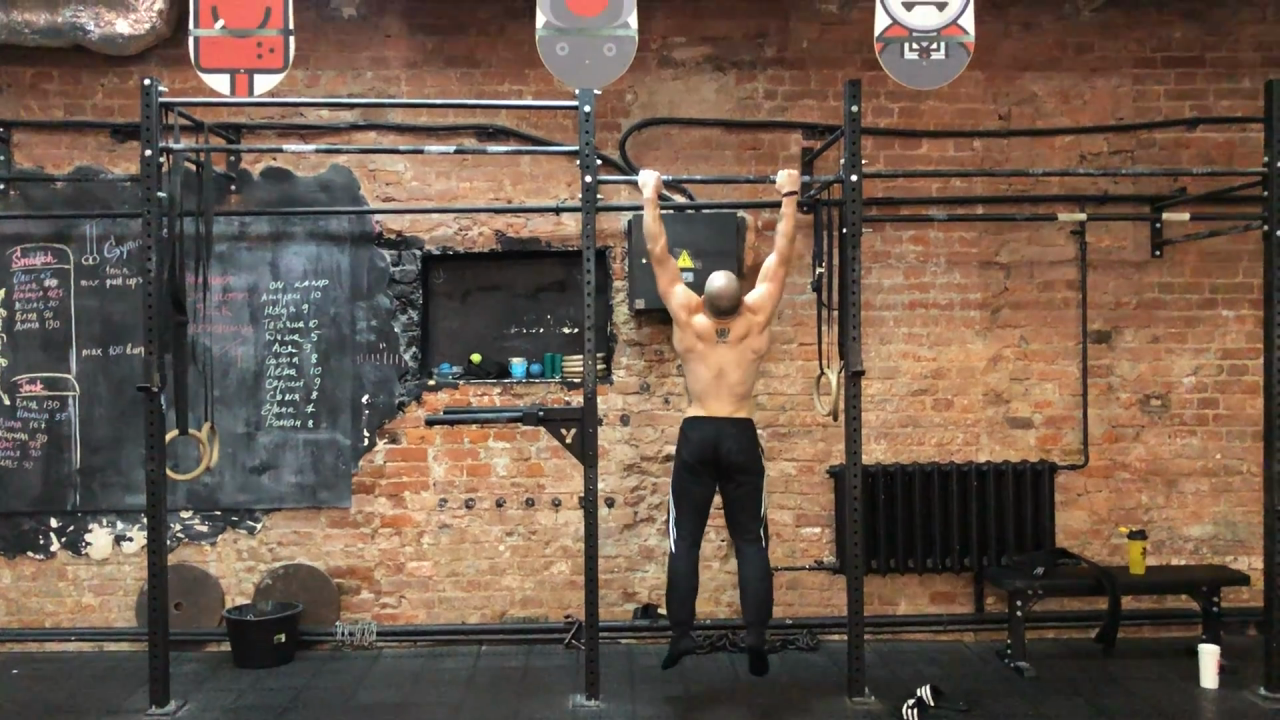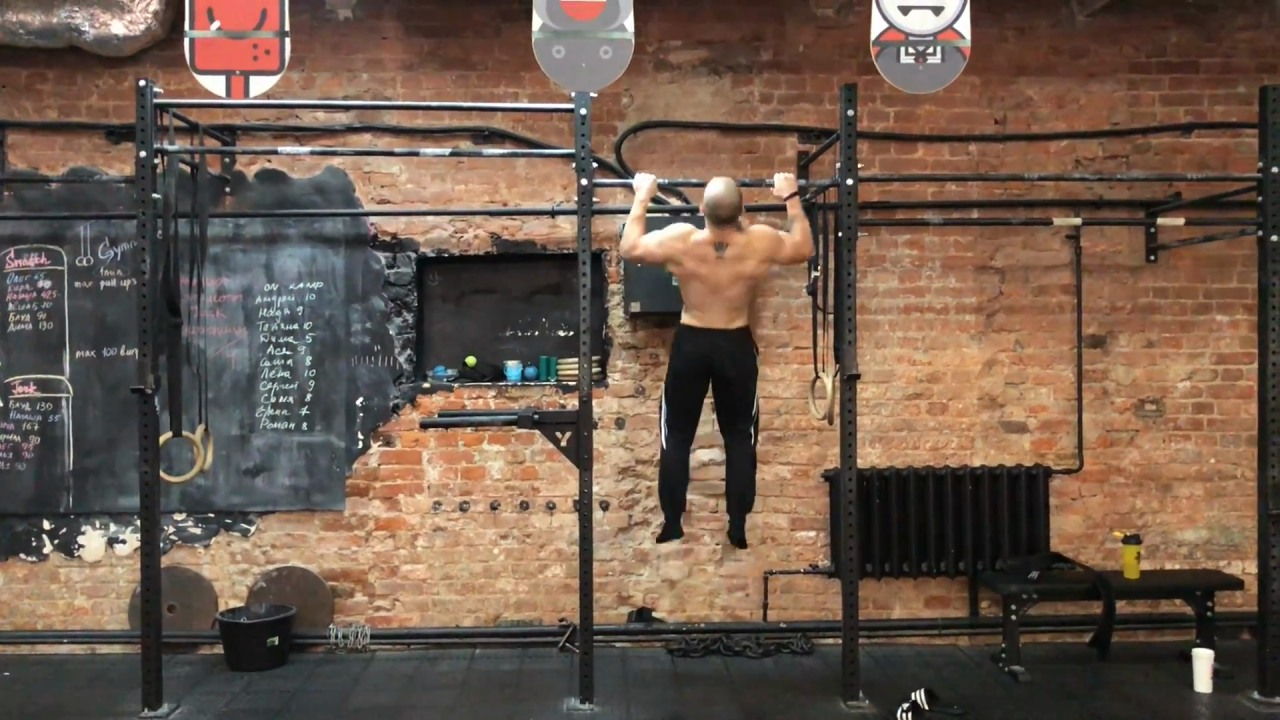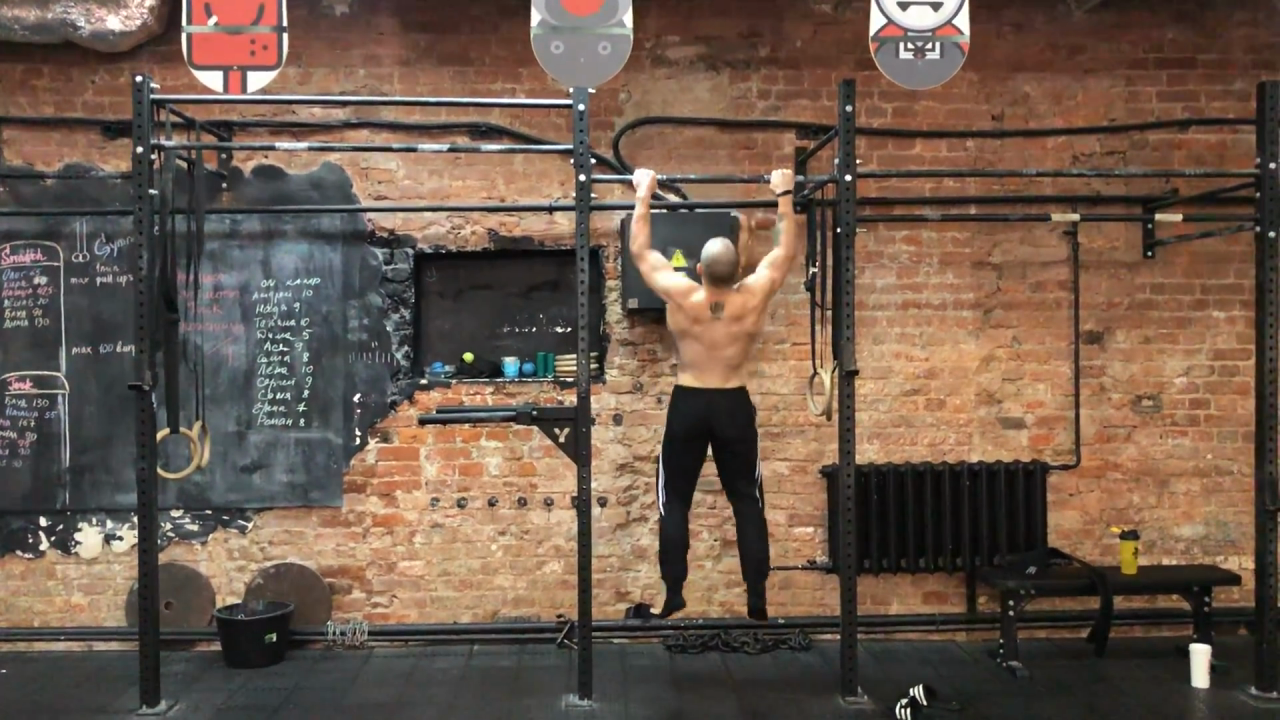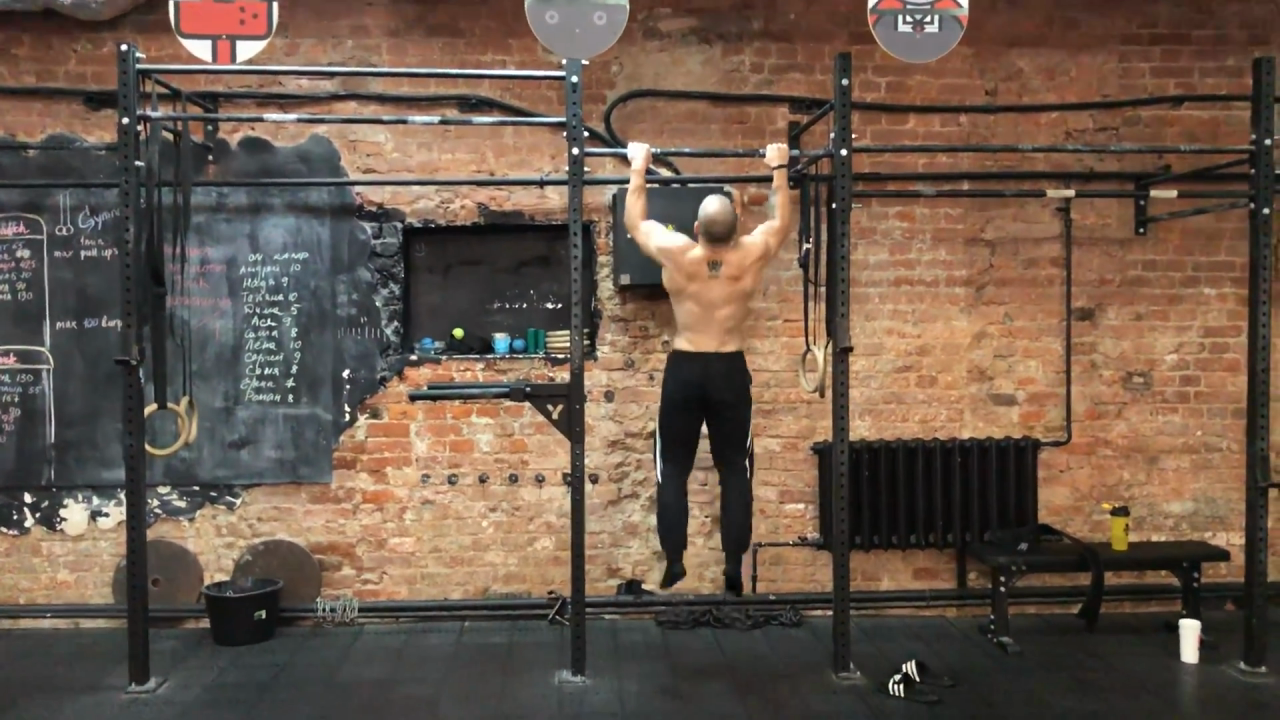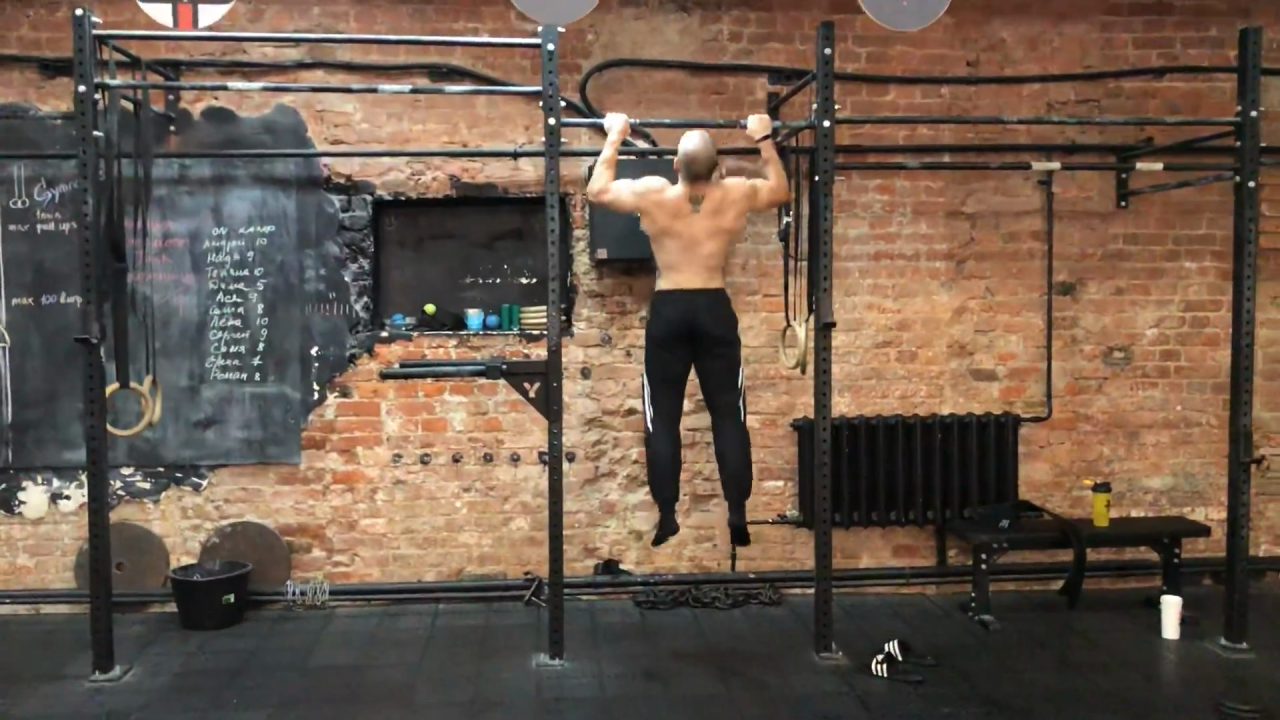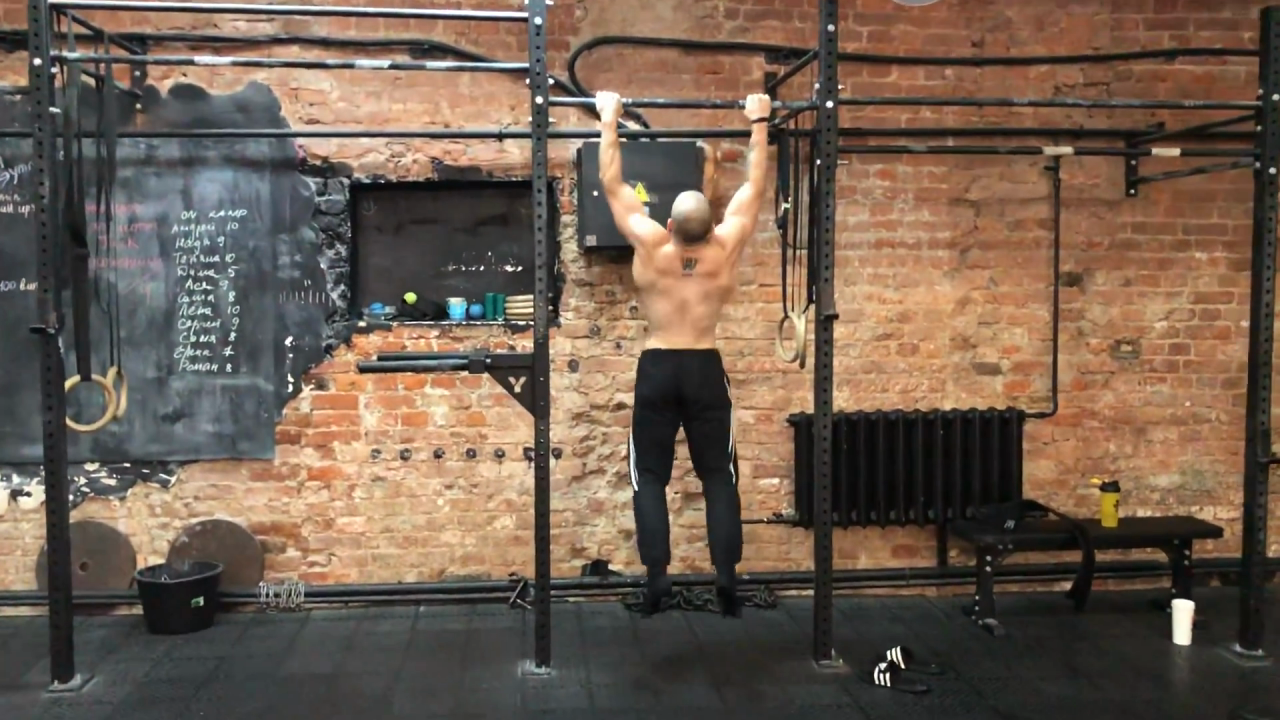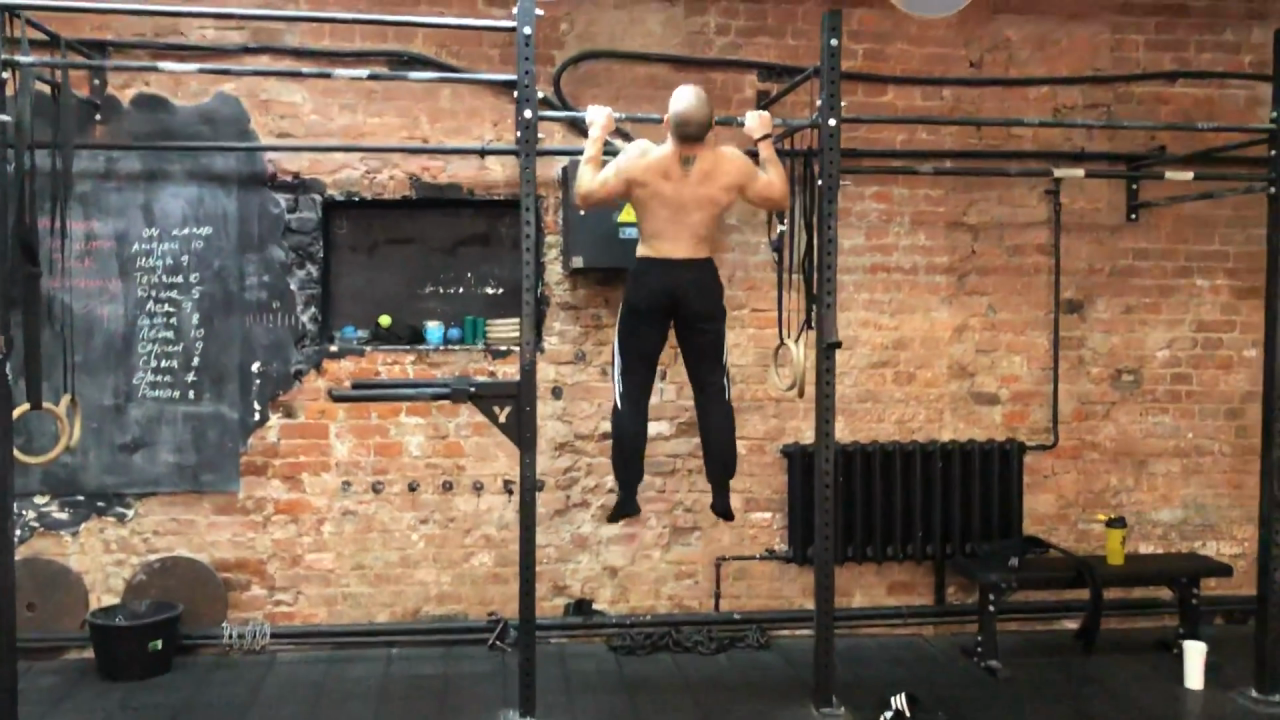
dt=0.5s
person 1, frame 1
left shoulder: (687, 320)
right shoulder: (757, 321)
left elbow: (659, 255)
right elbow: (781, 256)
left wrist: (651, 195)
right wrist: (788, 195)
left hip: (697, 437)
right hip: (741, 438)
left knee: (685, 541)
right knee: (751, 542)
left ankle: (681, 635)
right ankle: (756, 636)
person 1, frame 2
left shoulder: (680, 240)
right shoulder: (762, 240)
left elbow: (628, 248)
right elbow: (806, 248)
left hip: (690, 345)
right hip: (736, 346)
left knee: (676, 436)
right knee: (740, 437)
person 1, frame 3
left shoulder: (680, 296)
right shoulder: (755, 297)
left elbow: (639, 250)
right elbow: (788, 248)
left wrist: (643, 194)
right wrist: (784, 193)
left hip: (687, 407)
right hip: (734, 407)
left knee: (674, 502)
right knee: (747, 502)
left ankle: (674, 594)
right ankle: (756, 597)
person 1, frame 4
left shoulder: (675, 251)
right shoulder: (753, 253)
left elbow: (632, 219)
right elbow: (782, 220)
left wrist: (638, 168)
right wrist: (779, 169)
left hip: (683, 369)
right hip: (729, 370)
left knee: (673, 471)
right knee: (734, 470)
left ankle: (674, 561)
right ankle: (734, 566)
person 1, frame 5
left shoulder: (652, 193)
right shoulder: (737, 193)
left elbow: (597, 191)
right elbow: (781, 191)
left wrist: (613, 139)
right wrist: (765, 139)
left hip: (668, 310)
right hip: (715, 310)
left knee: (662, 418)
right knee: (728, 414)
left ankle: (667, 516)
right ankle: (737, 513)
person 1, frame 6
left shoulder: (648, 245)
right shoulder: (726, 248)
left elbow: (610, 182)
right elbow: (755, 184)
left wrist: (609, 119)
right wrist: (759, 122)
left hip: (657, 370)
right hip: (705, 370)
left knee: (649, 478)
right knee: (718, 476)
left ankle: (656, 573)
right ankle: (726, 577)
person 1, frame 7
left shoulder: (639, 158)
right shoulder: (731, 164)
left elbow: (583, 196)
right elbow: (780, 198)
left wrist: (597, 135)
right wrist: (764, 139)
left hip: (649, 278)
right hip: (700, 279)
left knee: (631, 390)
right knee: (711, 387)
left ankle: (628, 495)
right ankle: (721, 493)
